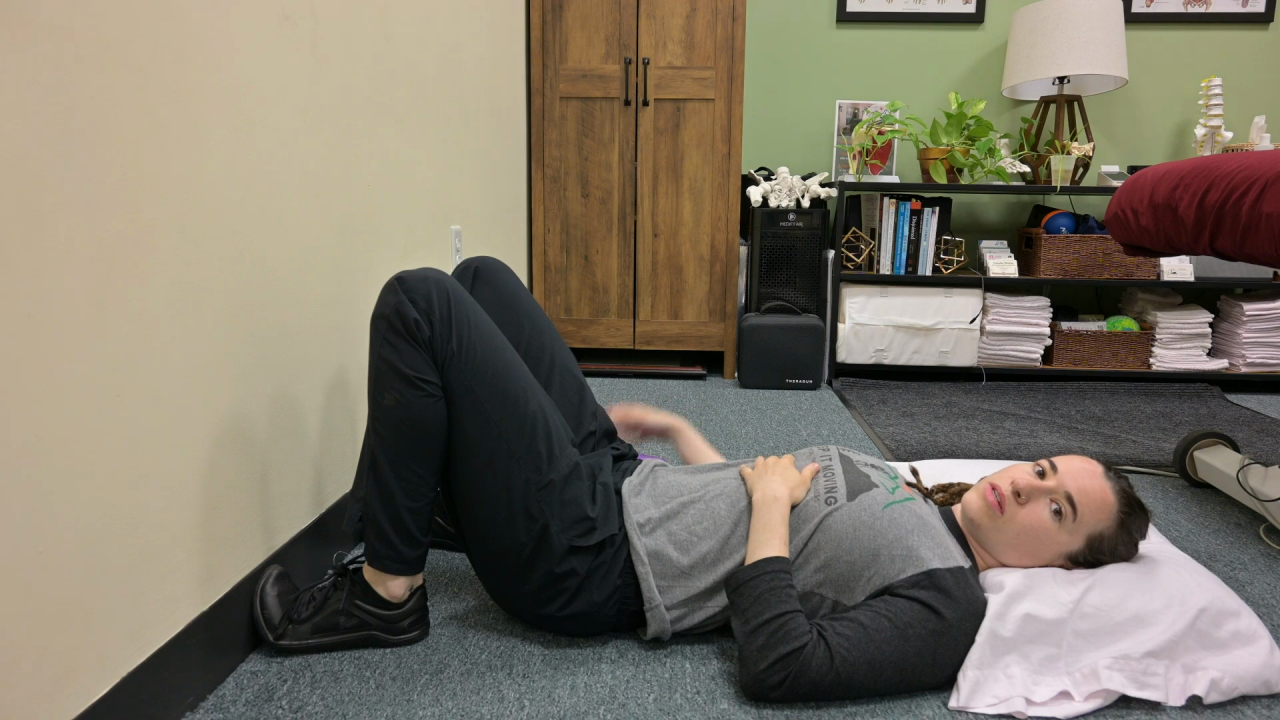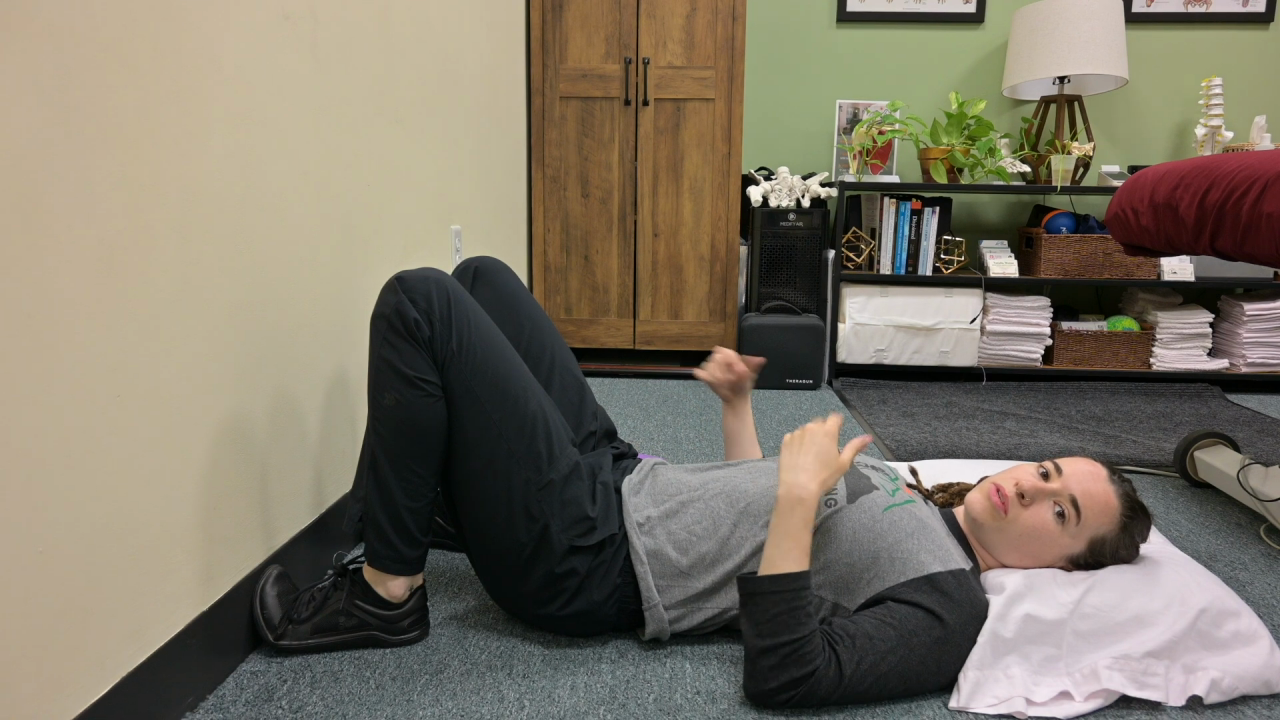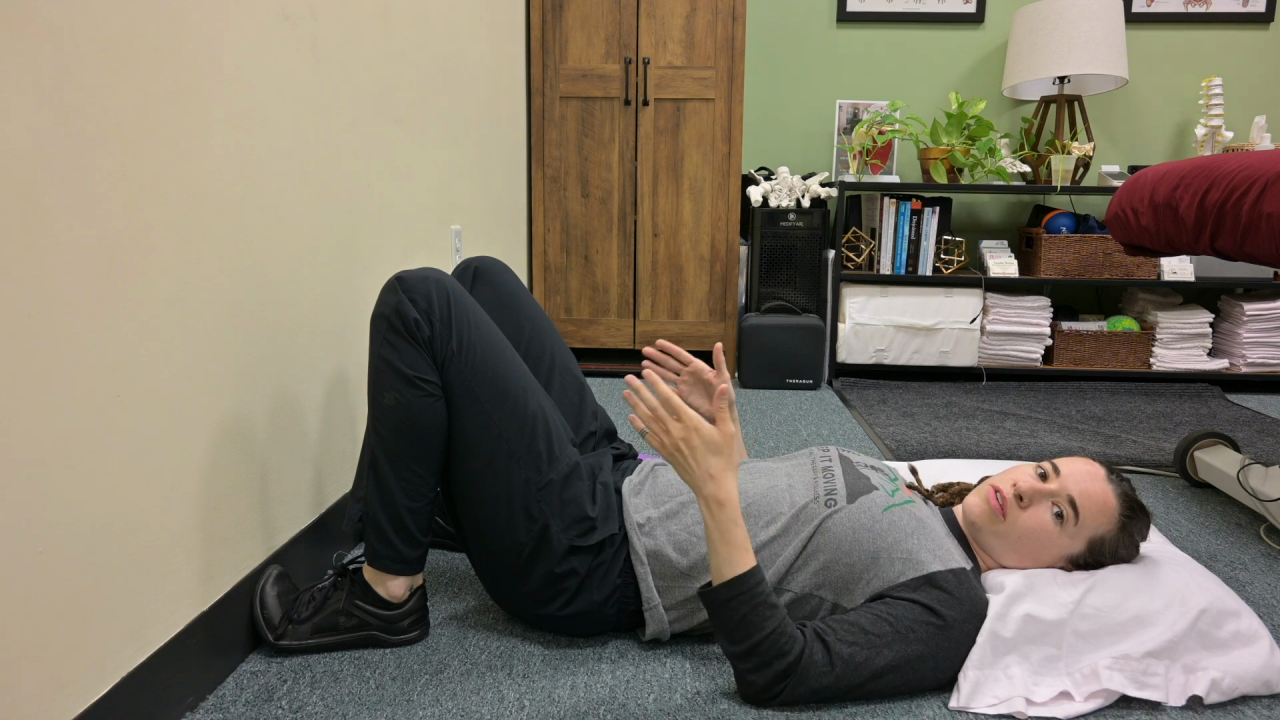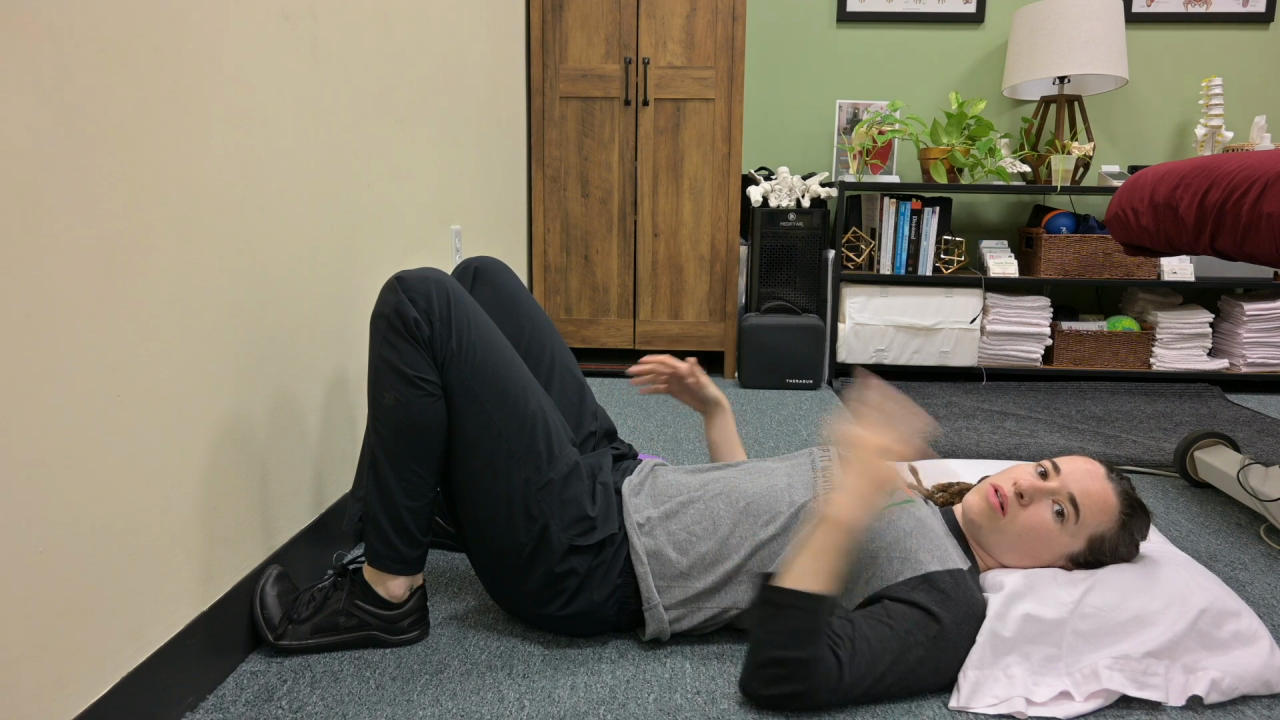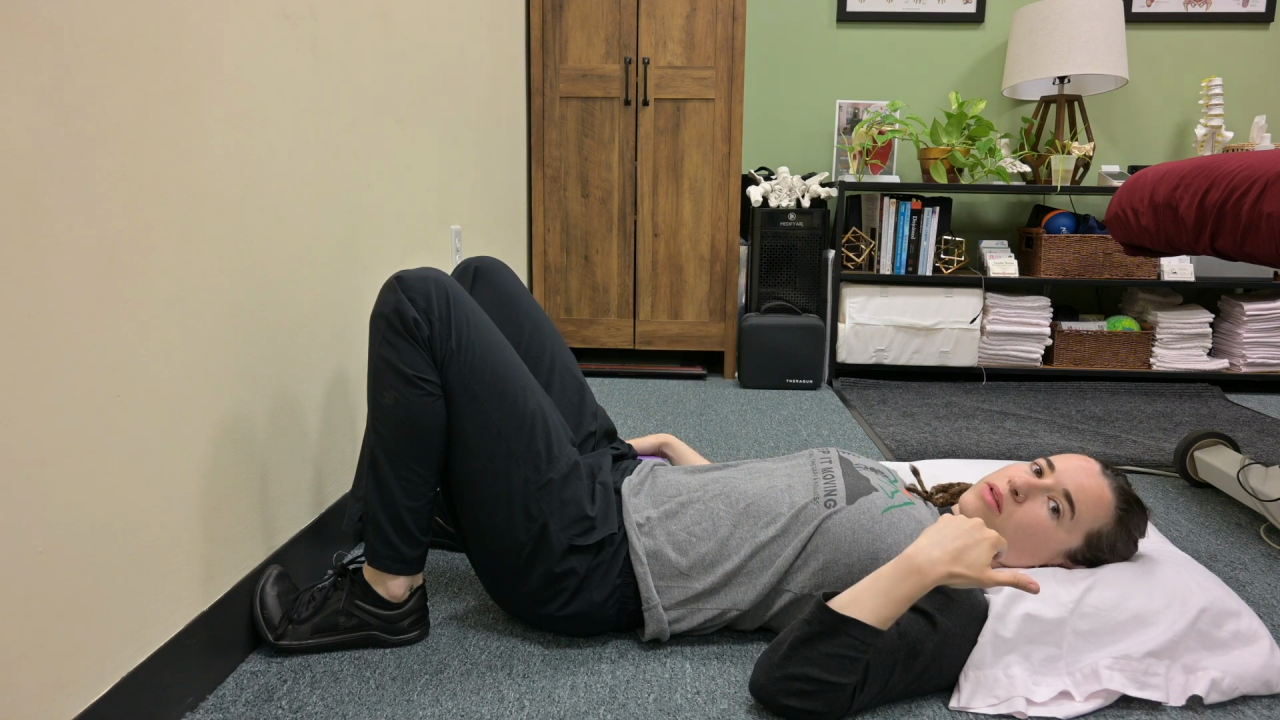
dt=0.5s
person 1, frame 1
left shoulder: (947, 603)
right shoulder: (911, 496)
left elbow: (774, 665)
left wrist: (775, 501)
right wrist: (679, 430)
left hip: (581, 557)
right hip: (623, 484)
left knee: (419, 302)
right knee: (480, 278)
left ankle: (384, 596)
right ankle: (436, 503)
person 1, frame 2
left shoulder: (949, 605)
right shoulder: (910, 497)
left elbow: (781, 677)
left wrist: (801, 494)
right wrist: (738, 403)
left hip: (581, 557)
right hip: (619, 479)
left knee: (420, 302)
right knee: (480, 278)
left ankle: (385, 592)
right ankle: (439, 504)
person 1, frame 3
left shoulder: (949, 606)
right shoulder: (908, 491)
left elbow: (774, 671)
left wrist: (713, 489)
right wrist: (723, 425)
left hip: (583, 557)
right hip: (619, 482)
left knee: (419, 302)
right knee: (479, 278)
left ankle: (382, 597)
right ankle: (440, 503)
person 1, frame 4
left shoulder: (947, 604)
right shoulder: (916, 503)
left elbow: (779, 677)
left wrist: (847, 511)
right wrist: (717, 408)
left hip: (583, 558)
right hip: (619, 480)
left knee: (418, 302)
right knee: (479, 278)
left ankle: (383, 594)
right ankle: (445, 500)
person 1, frame 5
left shoulder: (947, 608)
right shoulder: (905, 489)
left wrist: (922, 566)
right wrist: (676, 450)
left hip: (582, 557)
right hip: (620, 484)
left knee: (418, 302)
right knee: (480, 278)
left ankle: (384, 593)
right ankle: (443, 499)
